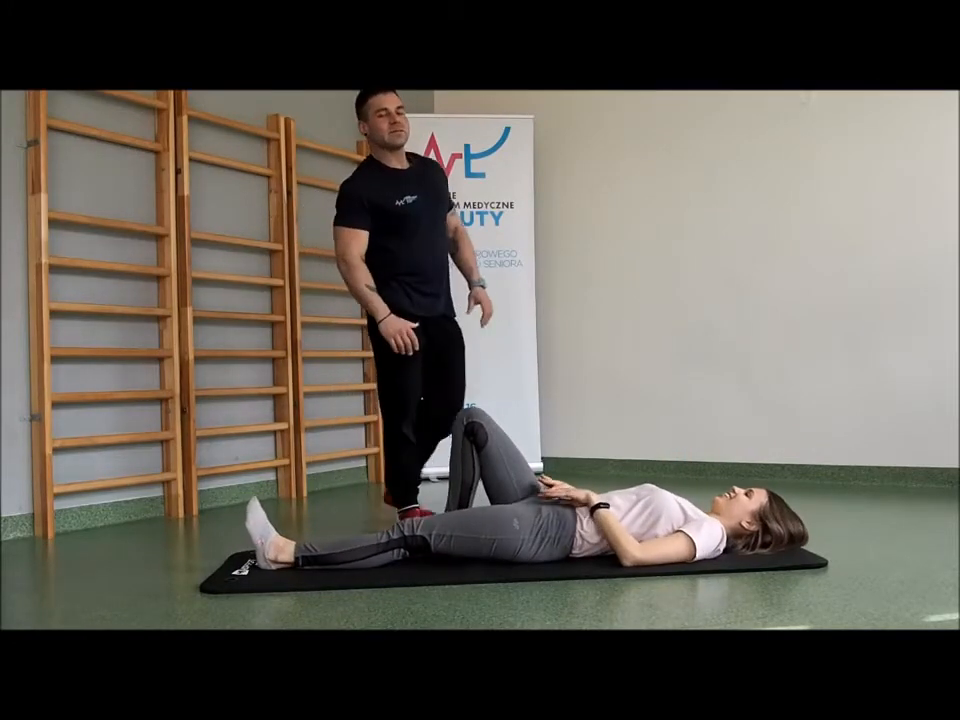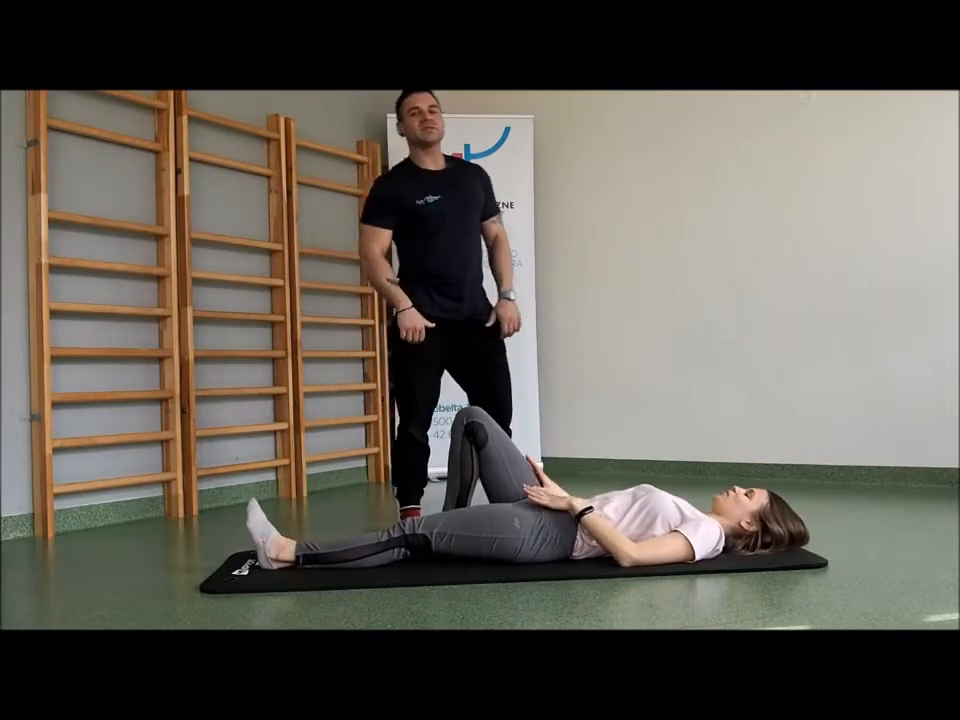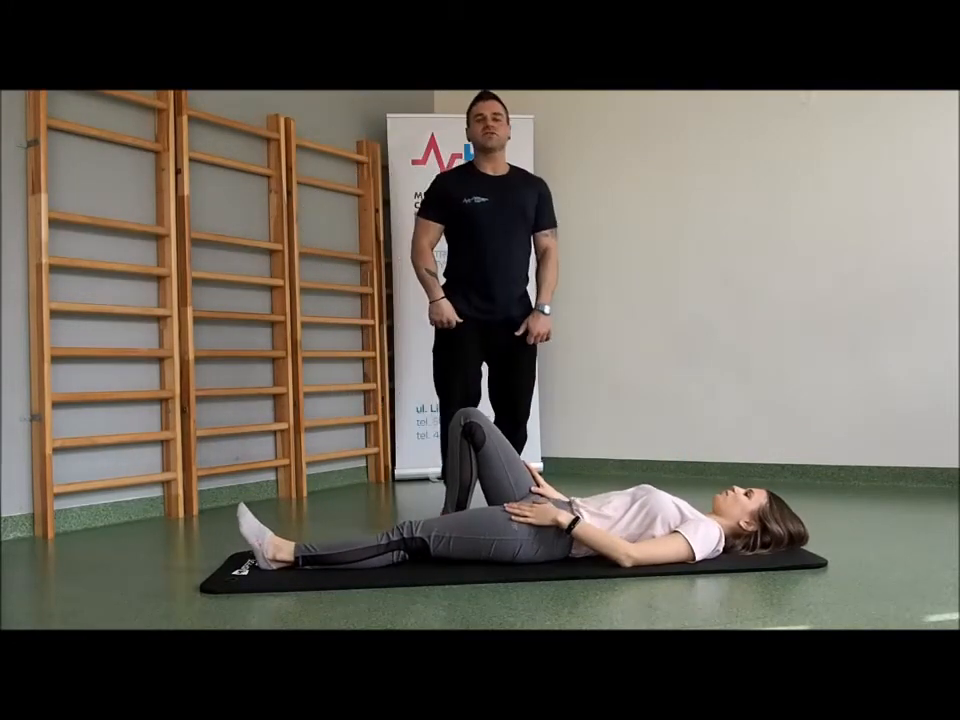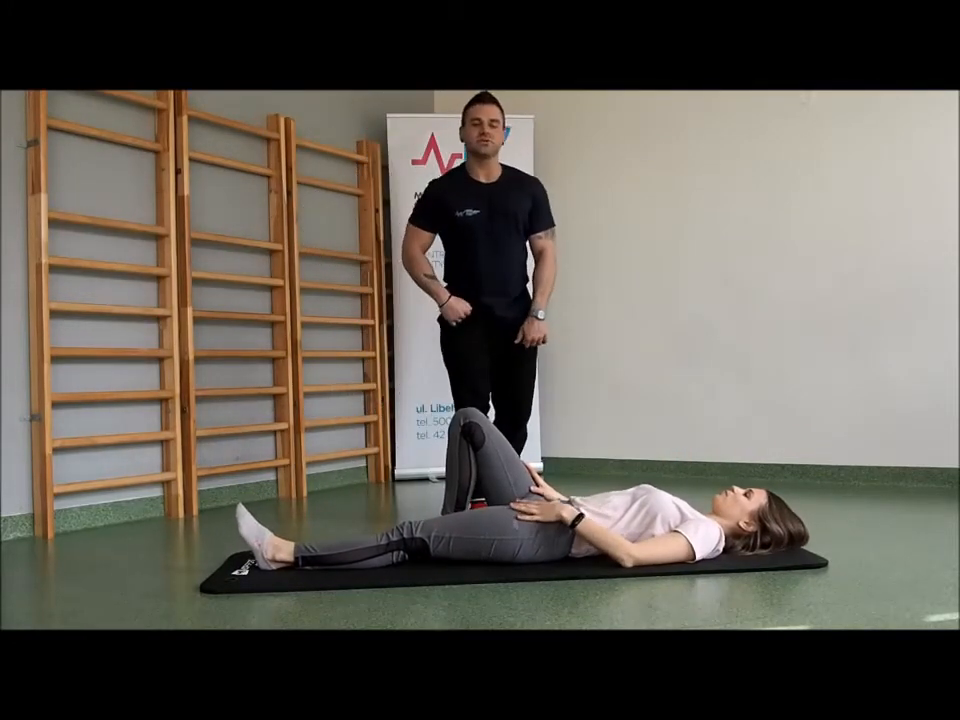
dt=0.5s
person 1, frame 1
left shoulder: (710, 536)
right shoulder: (693, 516)
left elbow: (633, 554)
left wrist: (590, 500)
right wrist: (575, 491)
left hip: (548, 535)
right hip: (549, 510)
left knee: (409, 534)
right knee: (471, 421)
left ankle: (288, 554)
right ankle: (451, 536)
person 1, frame 2
left shoulder: (707, 536)
right shoulder: (689, 517)
left elbow: (630, 555)
left wrist: (575, 507)
right wrist: (560, 490)
left hip: (547, 535)
right hip: (552, 510)
left knee: (410, 534)
right knee: (470, 420)
left ankle: (290, 553)
right ankle: (450, 535)
person 1, frame 3
left shoulder: (707, 537)
right shoulder: (692, 518)
left elbow: (629, 554)
left wrist: (563, 519)
right wrist: (556, 495)
left hip: (548, 537)
right hip: (553, 511)
left knee: (409, 537)
right knee: (469, 420)
left ankle: (289, 553)
right ankle: (451, 533)
person 1, frame 4
left shoulder: (706, 537)
right shoulder: (689, 516)
left elbow: (630, 554)
left wrist: (568, 514)
right wrist: (556, 494)
left hip: (547, 536)
right hip: (553, 510)
left knee: (408, 538)
right knee: (468, 420)
left ankle: (288, 555)
right ankle: (451, 532)
person 2, frame 1
left shoulder: (431, 171)
right shoulder: (360, 187)
left elbow: (454, 229)
right elbow: (349, 259)
left wrist: (476, 282)
right wrist: (383, 316)
left hip: (441, 313)
right hip: (401, 319)
left knee: (447, 407)
right knee: (403, 415)
left ankle: (400, 485)
right ankle: (409, 507)
person 2, frame 2
left shoulder: (474, 176)
right shoulder: (392, 186)
left elbow: (496, 238)
right elbow: (371, 254)
left wrist: (507, 295)
right wrist: (404, 307)
left hip: (476, 315)
right hip: (422, 321)
left knee: (497, 410)
right knee: (415, 420)
right ankle: (409, 508)
person 2, frame 3
left shoulder: (534, 187)
right shoulder: (449, 185)
left elbow: (548, 251)
right elbow: (422, 245)
left wrist: (542, 309)
right wrist: (436, 297)
left hip: (515, 320)
right hip: (461, 318)
left knee: (513, 416)
right knee: (459, 411)
person 2, frame 4
left shoulder: (528, 188)
right shoulder: (442, 191)
left elbow: (545, 252)
right elbow: (412, 251)
left wrist: (538, 314)
right wrist: (443, 299)
left hip: (516, 319)
right hip: (465, 318)
left knee: (515, 414)
right knee: (473, 410)
